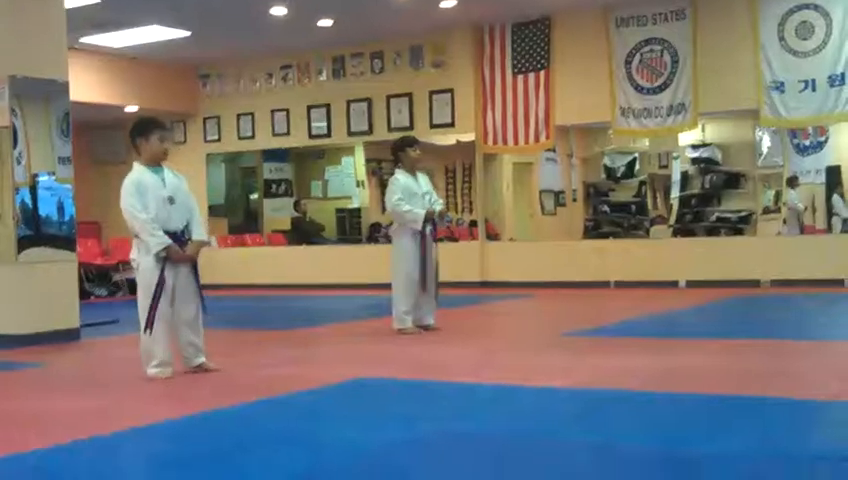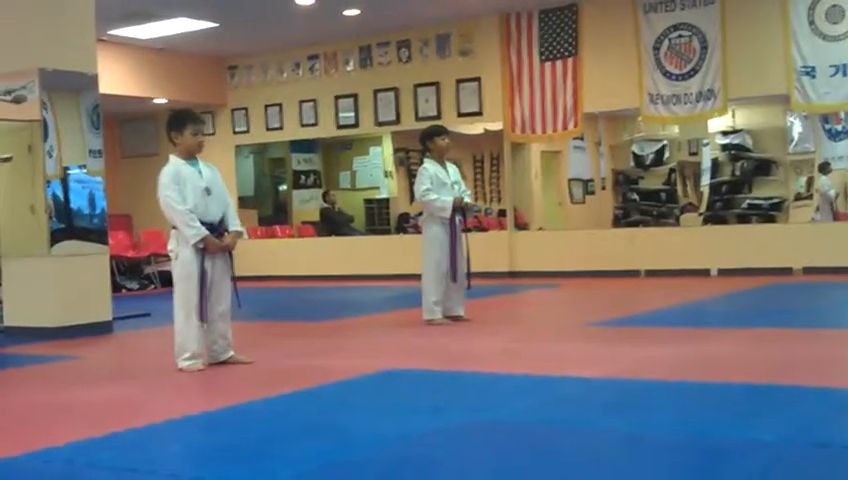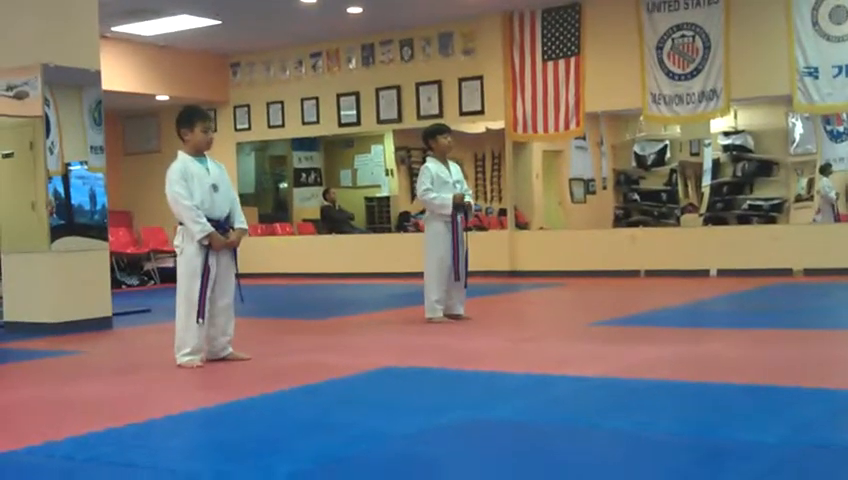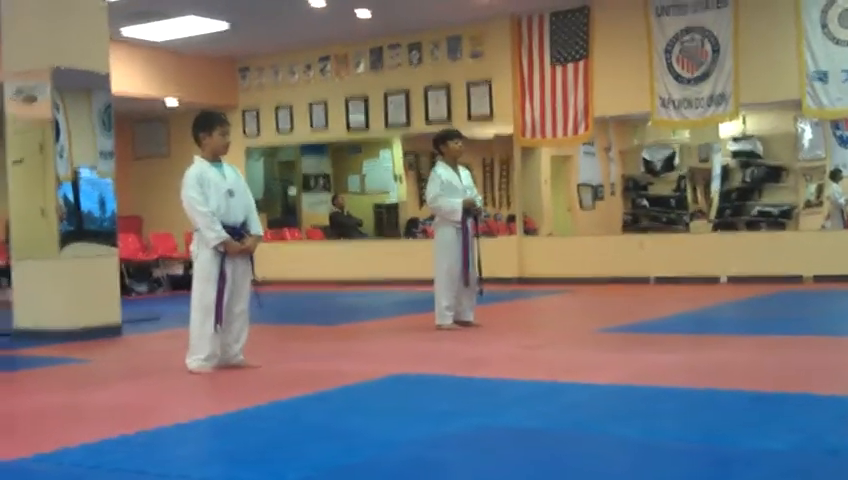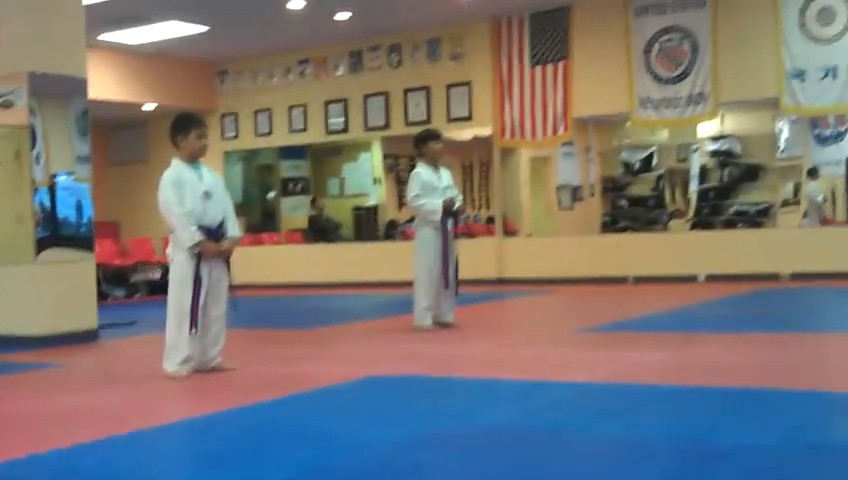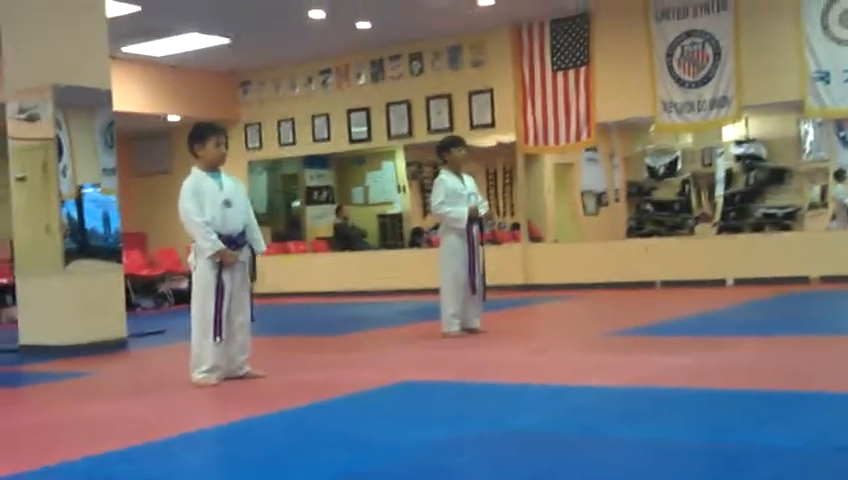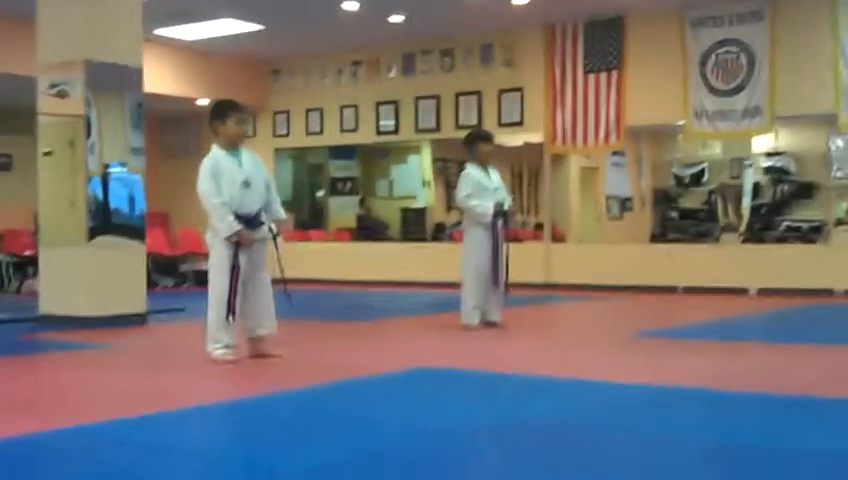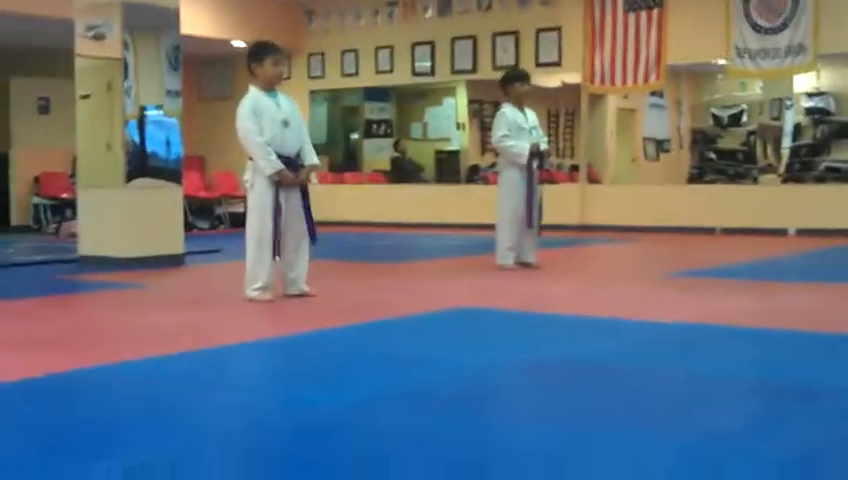
dt=0.5s
person 1, frame 1
left shoulder: (176, 178)
right shoulder: (134, 181)
left elbow: (192, 210)
right elbow: (139, 220)
left wrist: (197, 241)
right wrist: (167, 247)
left hip: (183, 250)
right hip: (152, 253)
left knee: (189, 309)
right knee: (156, 313)
left ankle: (195, 359)
right ankle: (158, 366)
person 1, frame 2
left shoulder: (210, 170)
right shoulder: (170, 173)
left elbow: (226, 202)
right elbow: (177, 211)
left wrist: (233, 232)
right wrist: (205, 238)
left hip: (218, 242)
right hip: (190, 245)
left knee: (220, 301)
right knee: (191, 303)
left ankle: (221, 352)
right ankle: (189, 357)
person 1, frame 3
left shoulder: (217, 167)
right shoulder: (178, 169)
left elbow: (232, 199)
right elbow: (184, 207)
left wrist: (238, 229)
right wrist: (210, 234)
left hip: (224, 239)
right hip: (195, 240)
left knee: (223, 297)
right knee: (192, 297)
left ankle: (220, 348)
right ankle: (189, 353)
person 1, frame 4
left shoulder: (233, 172)
right shoulder: (195, 174)
left elbow: (248, 204)
right elbow: (200, 213)
left wrist: (254, 235)
right wrist: (224, 241)
left hip: (240, 245)
right hip: (211, 247)
left knee: (238, 303)
right knee: (207, 303)
left ankle: (231, 354)
right ankle: (201, 358)
person 1, frame 5
left shoulder: (212, 175)
right shoulder: (172, 176)
left elbow: (227, 207)
right elbow: (175, 214)
left wrist: (231, 238)
right wrist: (200, 242)
left hip: (217, 248)
right hip: (188, 249)
left knee: (215, 306)
right knee: (184, 305)
left ankle: (209, 358)
right ankle: (178, 362)
person 1, frame 6
left shoulder: (233, 183)
right shoulder: (192, 184)
left elbow: (248, 217)
right elbow: (194, 222)
left wrist: (257, 250)
right wrist: (219, 251)
left hip: (239, 256)
right hip: (210, 258)
left knee: (239, 314)
right knee: (208, 315)
left ankle: (237, 366)
right ankle: (206, 370)
person 1, frame 7
left shoulder: (253, 160)
right shoulder: (211, 163)
left elbow: (268, 191)
right elbow: (211, 202)
left wrist: (279, 217)
right wrist: (235, 231)
left hip: (256, 233)
right hip: (226, 236)
left knee: (259, 289)
right knee: (224, 291)
left ankle: (258, 340)
right ankle: (220, 346)
person 1, frame 8
left shoulder: (288, 102)
right shoulder: (249, 104)
left elbow: (302, 135)
right elbow: (254, 142)
left wrist: (308, 165)
right wrist: (278, 171)
left hip: (294, 175)
right hip: (265, 176)
left knee: (296, 231)
right knee: (262, 231)
left ankle: (295, 284)
right ankle: (257, 286)
person 2, frame 1
left shoulder: (424, 179)
right shoulder: (397, 180)
left elbow: (434, 200)
right elbow: (395, 207)
left wrist: (439, 211)
right wrist: (422, 215)
left hip: (424, 234)
right hip: (406, 234)
left knee: (427, 277)
right knee: (406, 278)
left ankle: (424, 319)
right ankle: (404, 322)
person 2, frame 2
left shoulder: (453, 169)
right shoulder: (426, 169)
left elbow: (463, 191)
right elbow: (423, 196)
left wrist: (466, 202)
right wrist: (450, 203)
left hip: (452, 223)
right hip: (435, 224)
left knee: (456, 268)
right knee: (436, 268)
left ankle: (453, 310)
right ankle: (433, 313)
person 2, frame 3
left shoulder: (455, 168)
right shoulder: (428, 168)
left elbow: (466, 191)
right elbow: (424, 195)
left wrist: (467, 202)
right wrist: (451, 200)
left hip: (455, 222)
right hip: (438, 223)
left knee: (458, 266)
right knee: (438, 266)
left ankle: (454, 308)
right ankle: (435, 311)
person 2, frame 4
left shoulder: (465, 173)
right shoulder: (438, 173)
left elbow: (475, 196)
right elbow: (433, 201)
left wrist: (476, 207)
right wrist: (460, 205)
left hip: (465, 228)
right hip: (448, 228)
left knee: (468, 272)
right knee: (448, 273)
left ankle: (464, 315)
right ankle: (445, 318)
person 2, frame 5
left shoulder: (446, 173)
right shoulder: (418, 174)
left elbow: (455, 197)
right elbow: (413, 201)
left wrist: (457, 206)
right wrist: (440, 206)
left hip: (445, 228)
right hip: (428, 229)
left knee: (448, 273)
right knee: (427, 273)
left ankle: (443, 316)
right ankle: (424, 319)
person 2, frame 6
left shoulder: (469, 180)
right shoulder: (442, 181)
left elbow: (479, 202)
right elbow: (437, 208)
left wrist: (483, 213)
right wrist: (465, 214)
left hip: (471, 235)
right hip: (453, 236)
left knee: (474, 278)
right knee: (454, 280)
left ankle: (471, 322)
right ankle: (451, 325)
person 2, frame 7
left shoulder: (495, 174)
right shoulder: (469, 174)
left elbow: (504, 198)
right elbow: (463, 200)
left wrist: (506, 208)
right wrist: (489, 209)
left hip: (494, 228)
right hip: (477, 228)
left knee: (494, 272)
right knee: (476, 272)
left ankle: (490, 315)
right ankle: (471, 317)
person 2, frame 8
left shoulder: (531, 114)
right shoulder: (504, 114)
left elbow: (540, 138)
right elbow: (499, 141)
left wrist: (542, 149)
right wrist: (526, 150)
left hip: (530, 169)
right hip: (512, 169)
left knee: (531, 212)
right knee: (511, 213)
left ankle: (526, 256)
right ankle: (506, 258)
